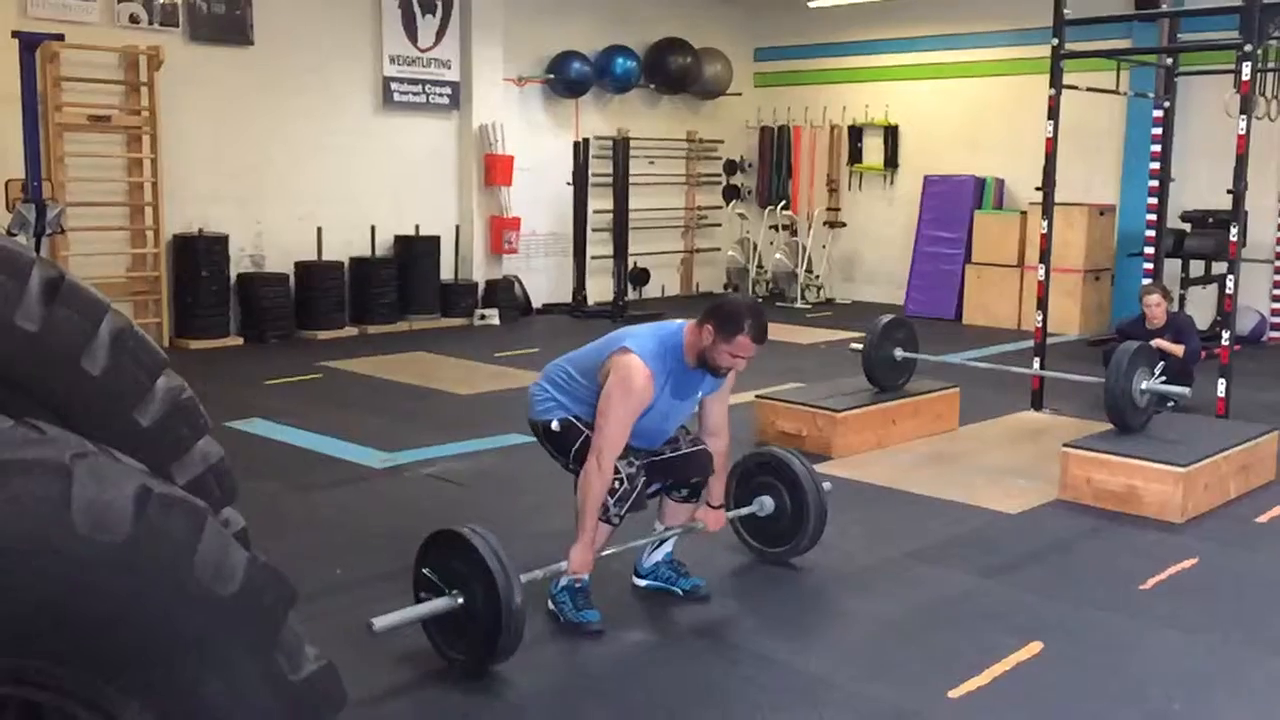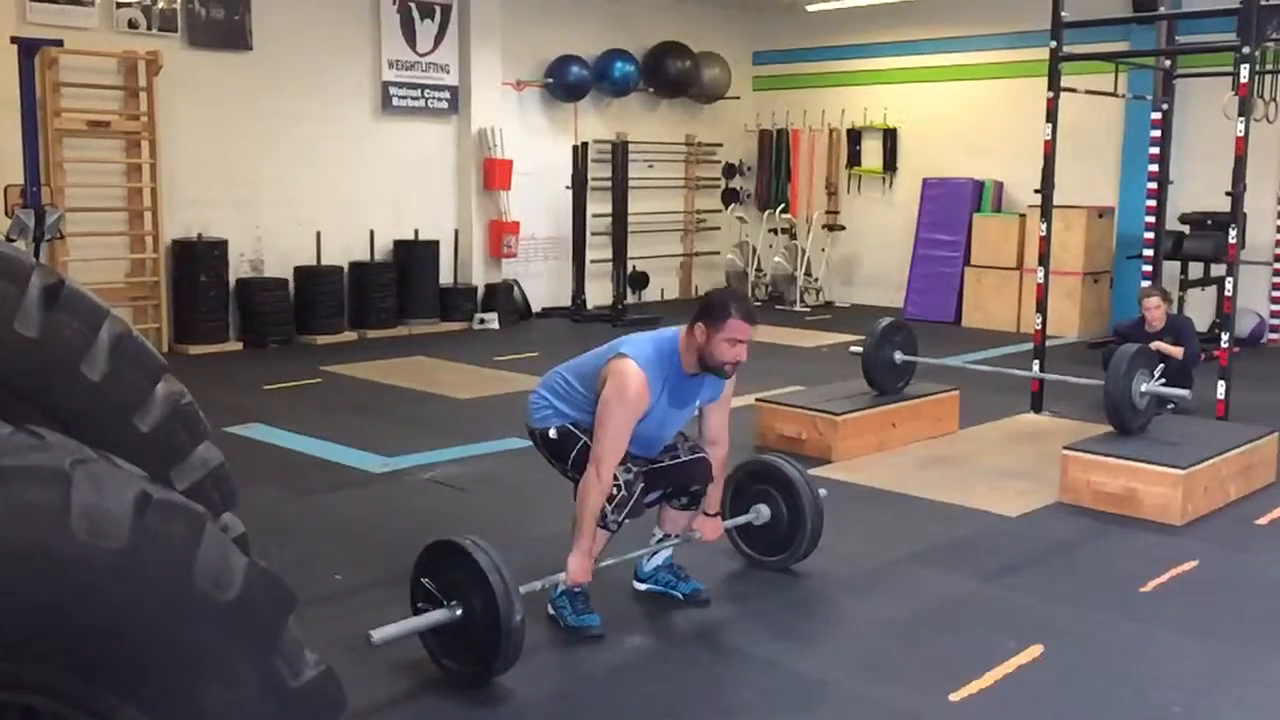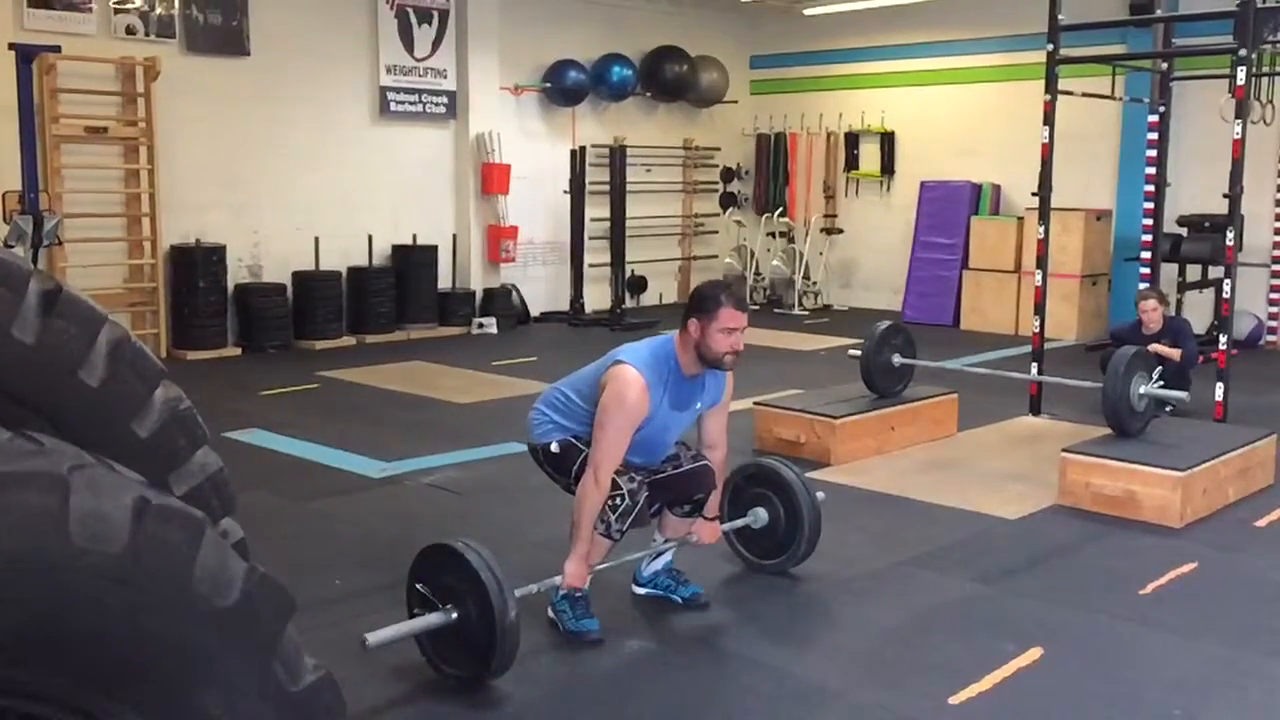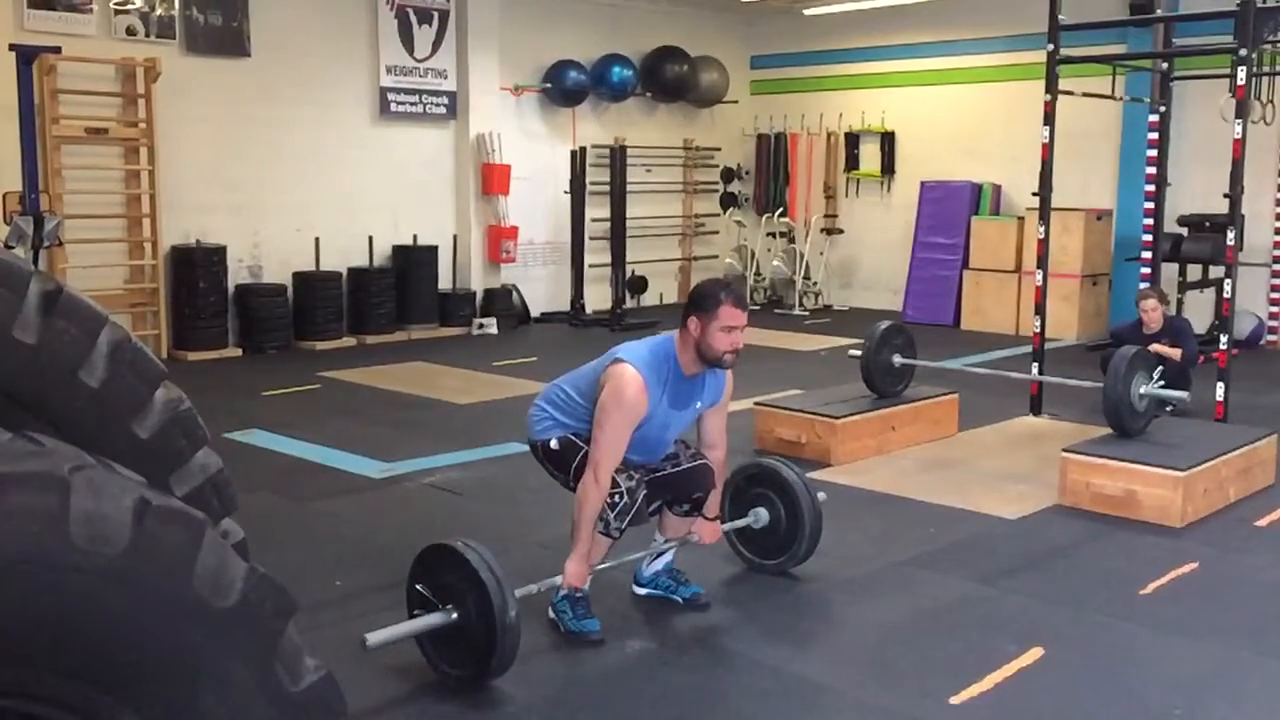
dt=0.7s
person 1, frame 1
left shoulder: (718, 358)
right shoulder: (639, 368)
left elbow: (716, 435)
right elbow: (601, 461)
left wrist: (715, 502)
right wrist: (583, 543)
left hip: (623, 415)
right hip: (561, 410)
left knee: (696, 461)
right knee: (625, 479)
left ankle: (655, 562)
right ankle: (570, 584)
person 1, frame 2
left shoulder: (719, 368)
right shoulder: (635, 375)
left elbow: (716, 443)
right elbow: (600, 470)
left wrist: (711, 511)
right wrist: (581, 552)
right hip: (558, 418)
left knee: (695, 467)
right knee: (622, 484)
left ankle: (655, 565)
right ankle: (569, 590)
person 1, frame 3
left shoulder: (719, 374)
right shoulder: (634, 381)
left elbow: (714, 449)
right elbow: (598, 476)
left wrist: (709, 515)
right wrist: (577, 557)
right hip: (560, 433)
left knee: (699, 476)
right knee: (627, 494)
left ankle: (655, 571)
right ankle: (569, 594)
person 1, frame 4
left shoulder: (719, 375)
right shoulder: (634, 379)
left elbow: (714, 449)
right elbow: (598, 475)
left wrist: (710, 514)
right wrist: (578, 556)
right hip: (559, 430)
left knee: (698, 475)
right knee: (625, 492)
left ankle: (655, 571)
right ankle: (569, 594)
